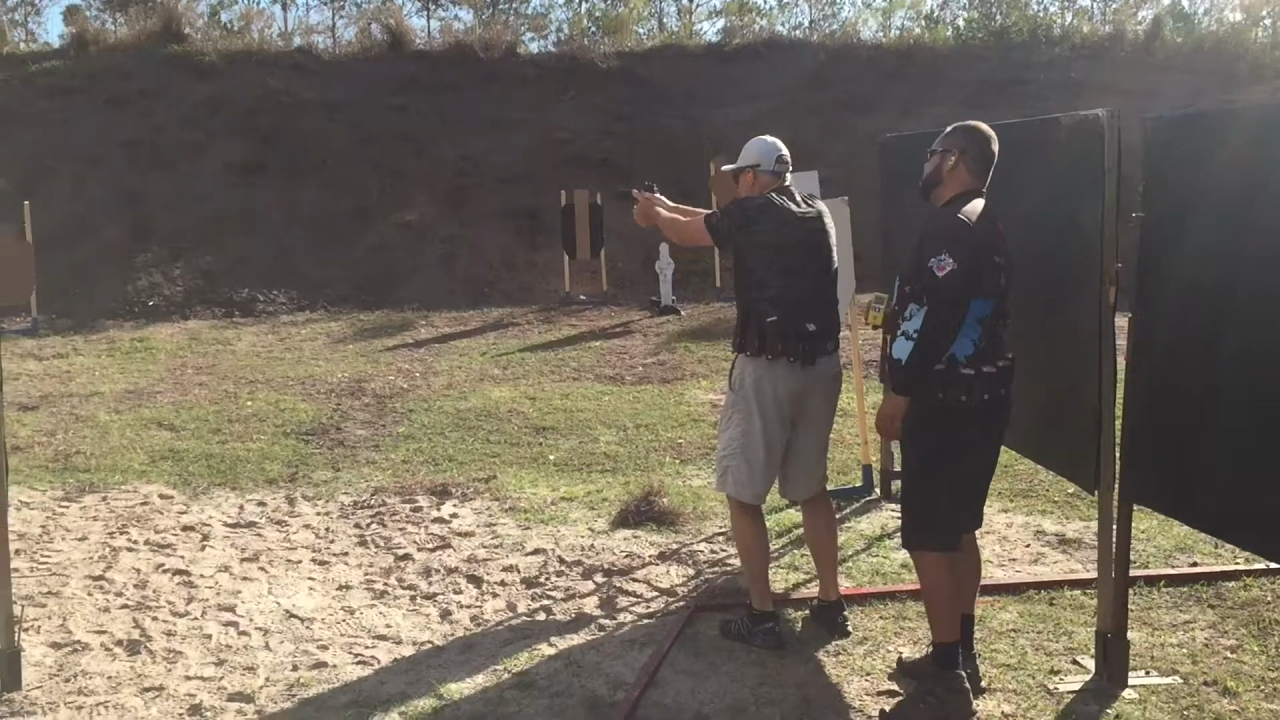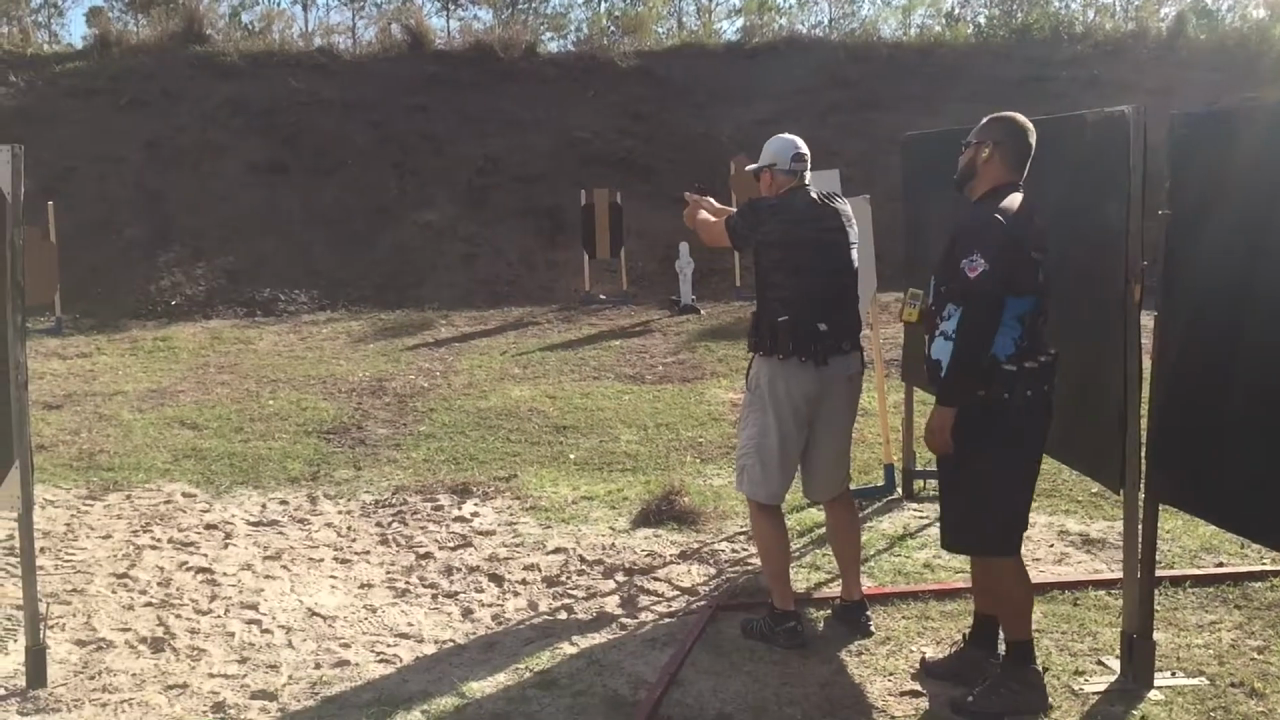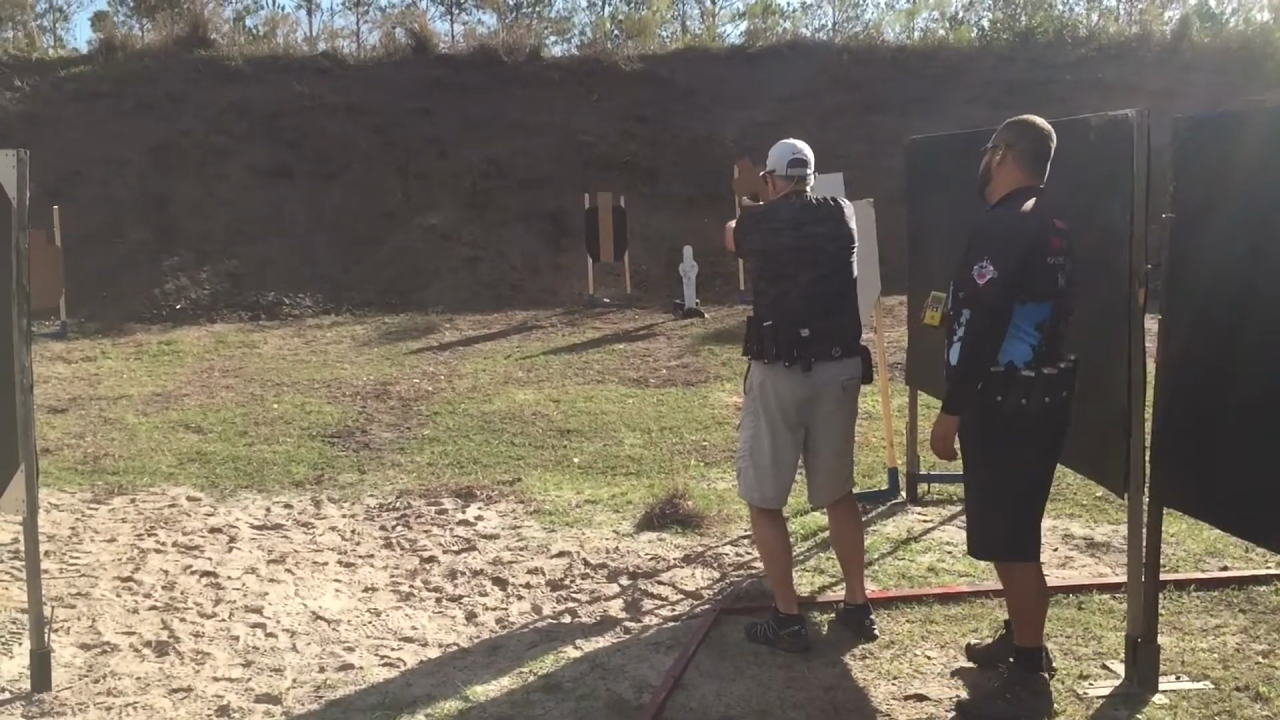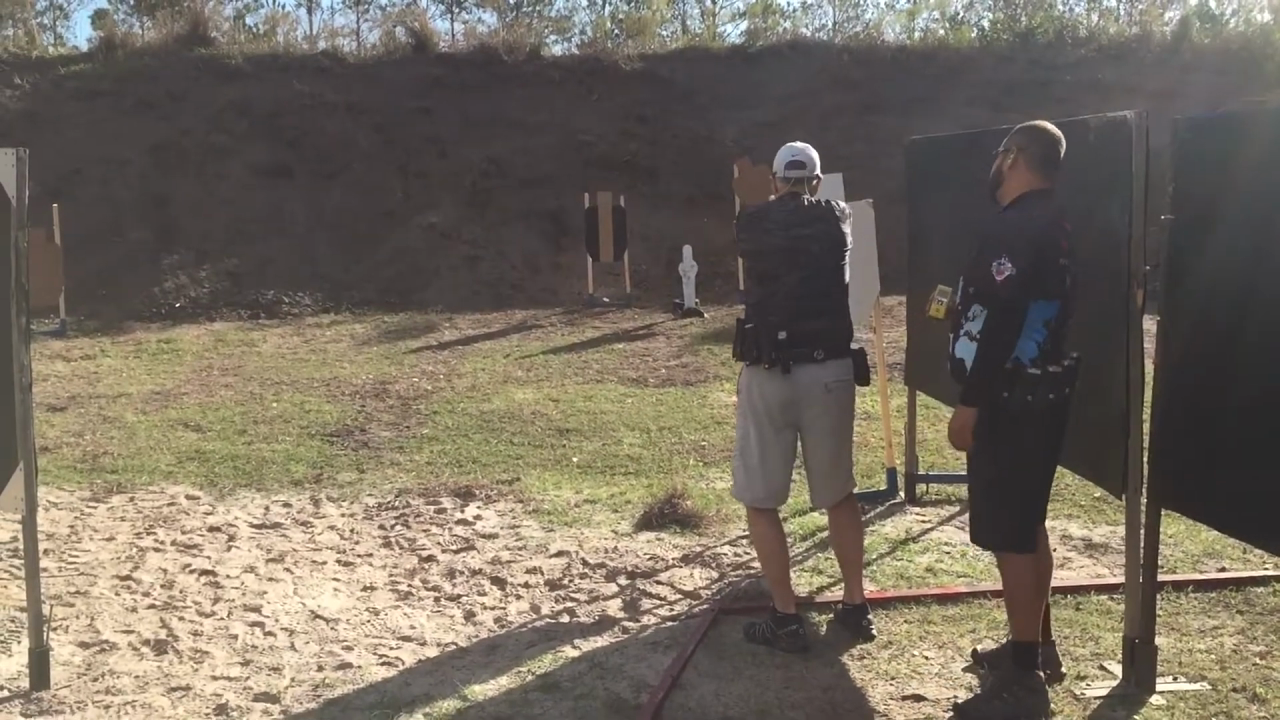
dt=0.5s
person 1, frame 1
left shoulder: (951, 225)
right shoulder: (984, 225)
left elbow: (943, 315)
left wrist: (899, 391)
right wrist: (897, 319)
left hip: (948, 400)
right hip: (977, 395)
left knee: (927, 536)
right knee: (955, 529)
right ankle: (958, 654)
person 1, frame 2
left shoulder: (987, 223)
right shoulder: (1017, 218)
left elbow: (979, 319)
left wrist: (946, 404)
right wrist: (935, 310)
left hip: (993, 400)
right hip: (1008, 395)
left knee: (991, 539)
right knee: (984, 533)
right ankle: (981, 648)
person 1, frame 3
left shoulder: (1001, 227)
right shoulder: (1047, 225)
left elbow: (986, 327)
left wrist: (951, 410)
right wrist: (957, 311)
left hip: (1008, 403)
right hip: (1039, 395)
left knee: (1009, 539)
right knee: (1011, 530)
right ankle: (1020, 641)
person 1, frame 4
left shoulder: (1015, 225)
right shoulder: (1049, 222)
left elbow: (1002, 320)
left wrist: (970, 403)
right wrist: (966, 308)
left hip: (1011, 400)
left knee: (1009, 534)
right knee: (1026, 526)
right ankle: (1036, 646)
person 2, frame 1
left shoulder: (751, 212)
right shoulder: (816, 212)
left elbow: (689, 234)
left wrist: (655, 214)
right wrist: (668, 204)
left hip: (768, 367)
right hip: (821, 364)
left knee: (743, 494)
right knee: (812, 488)
left ankle: (762, 616)
right ankle: (831, 603)
person 2, frame 2
left shoulder: (765, 213)
right shoulder: (838, 212)
left elbow: (715, 234)
left wrist: (698, 214)
right wrist: (713, 206)
left hip: (784, 368)
right hip: (842, 364)
left knee: (762, 494)
right knee: (835, 488)
left ankle: (784, 615)
right ankle: (854, 603)
person 2, frame 3
left shoulder: (757, 222)
right shoulder: (839, 215)
left elbow: (734, 241)
left hip: (778, 372)
right hip: (839, 367)
left knee: (764, 500)
right knee: (838, 492)
left ankle: (788, 619)
right ankle: (858, 606)
person 2, frame 4
left shoulder: (751, 223)
right shoulder: (835, 219)
left hip: (767, 374)
right hip: (829, 371)
left knee: (761, 500)
right knee: (840, 493)
left ankle: (786, 619)
right ankle: (856, 606)
